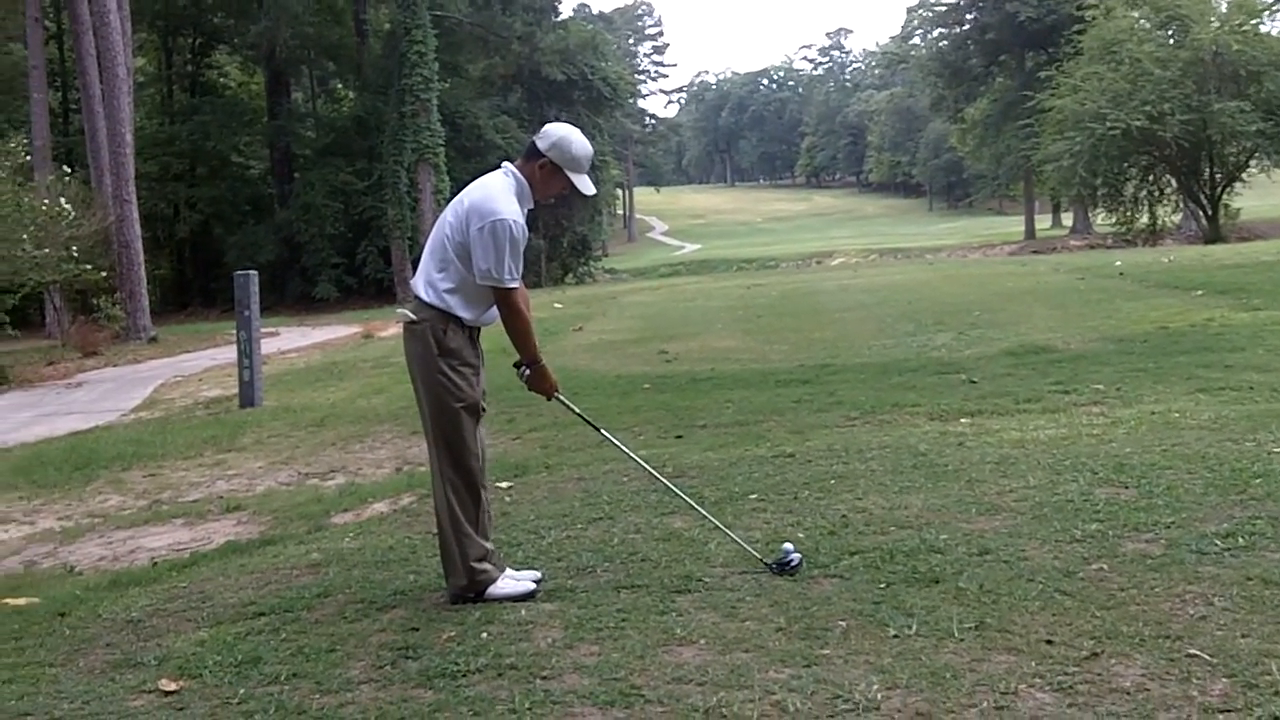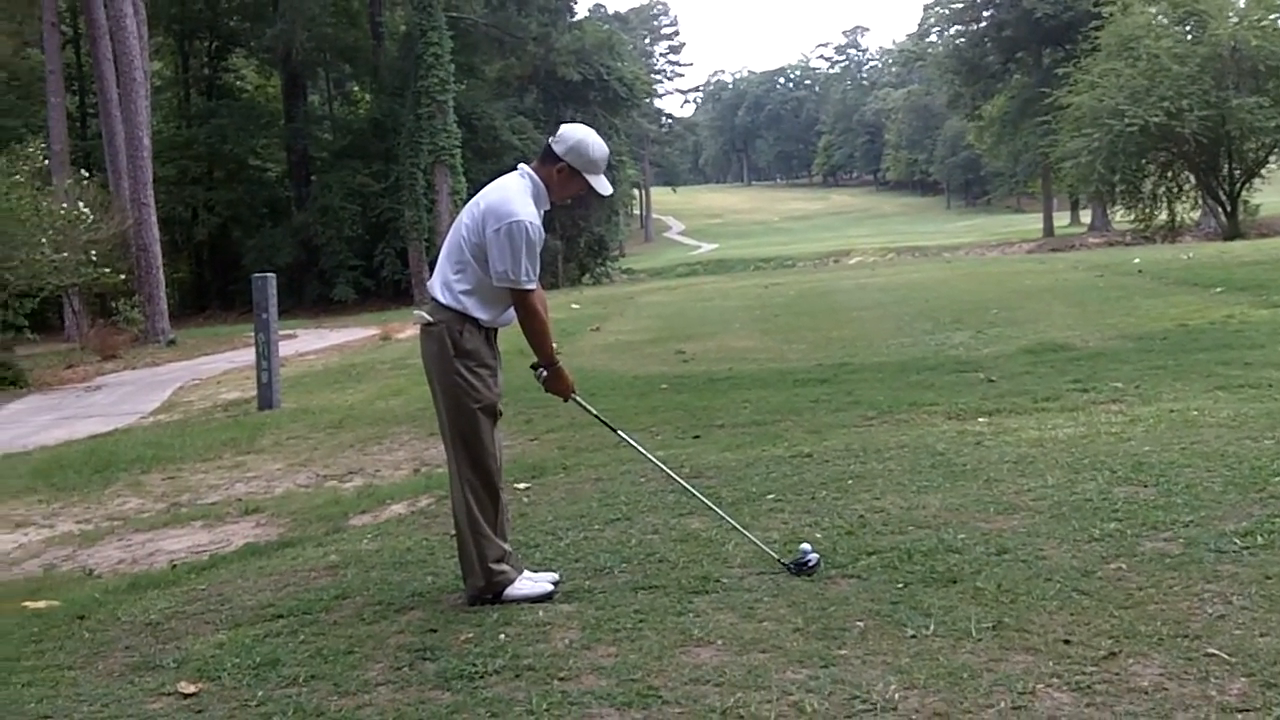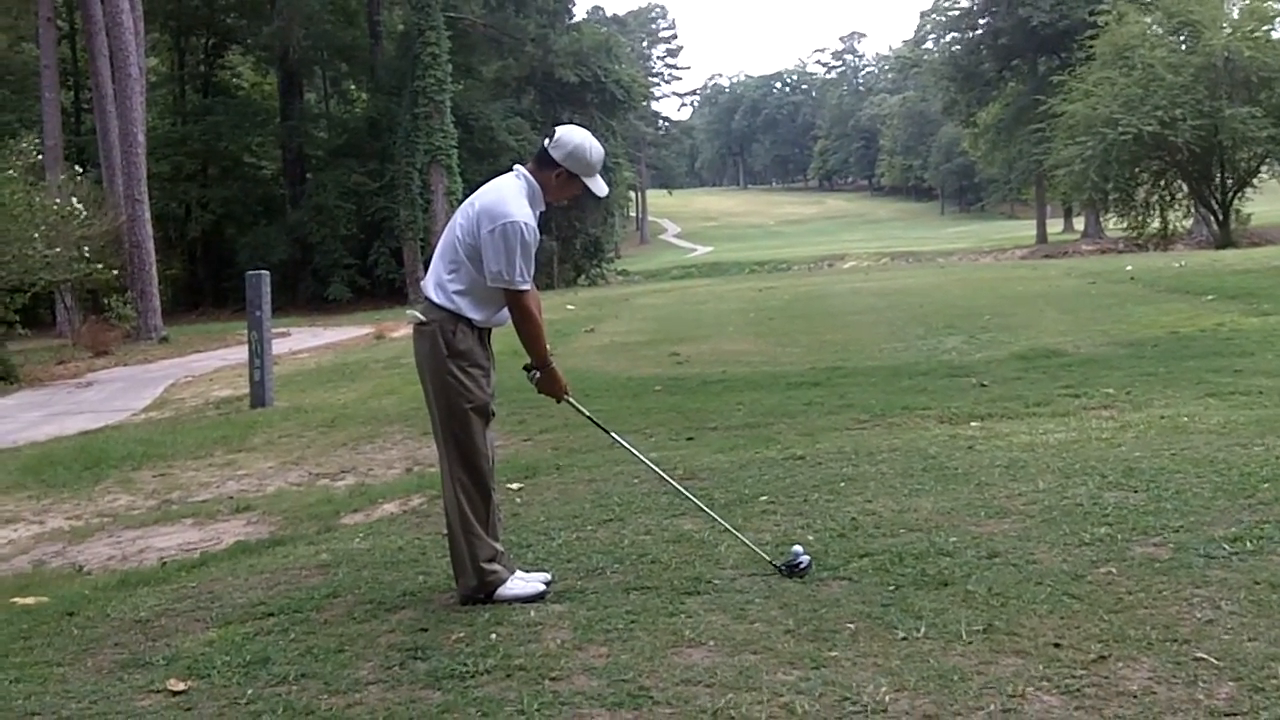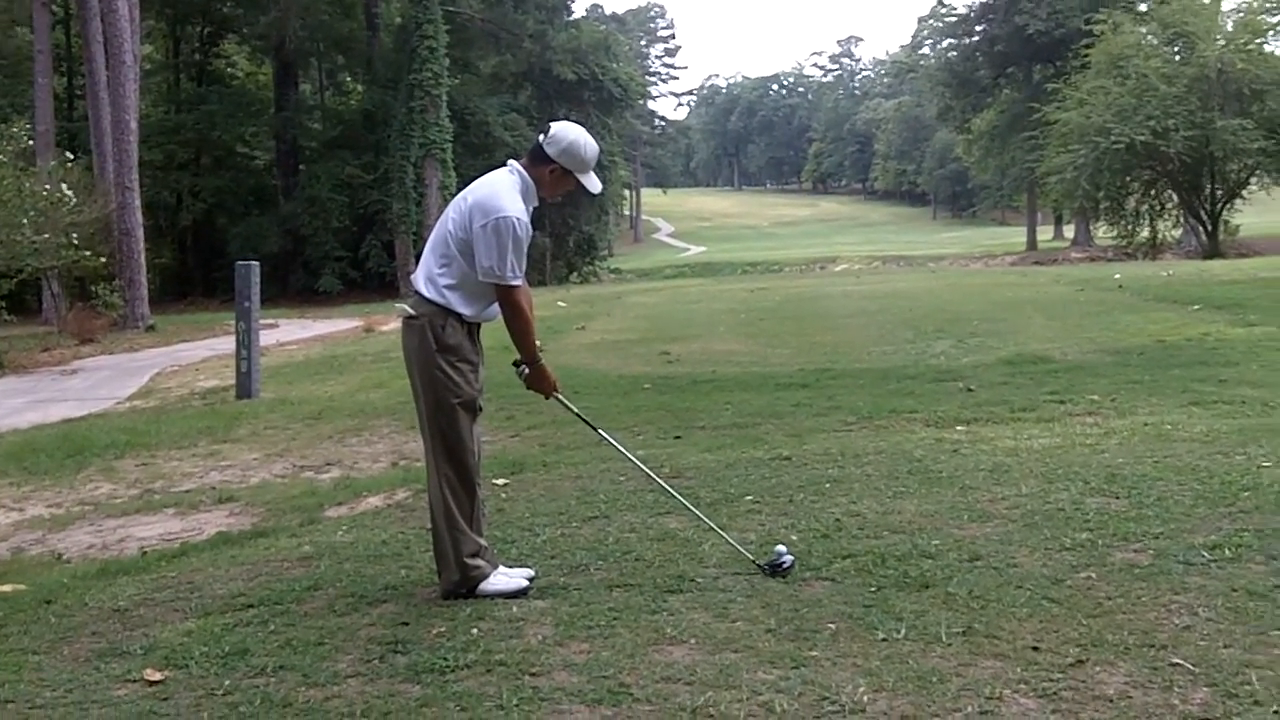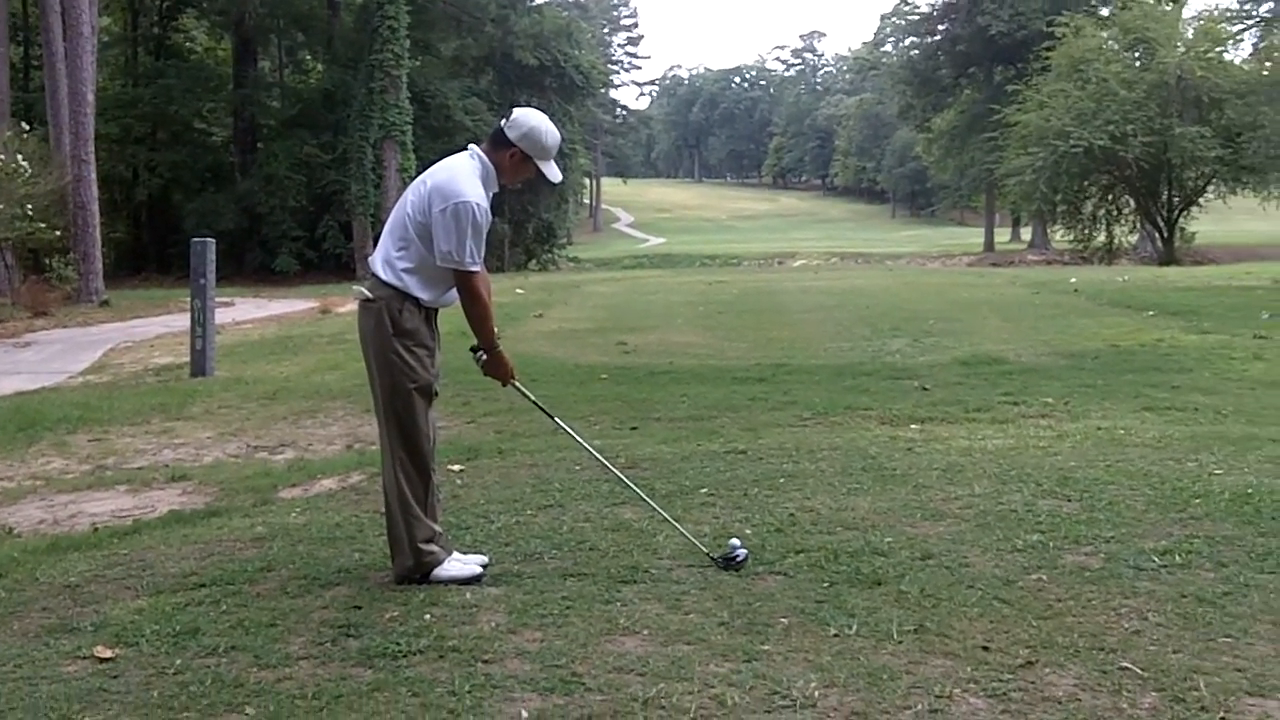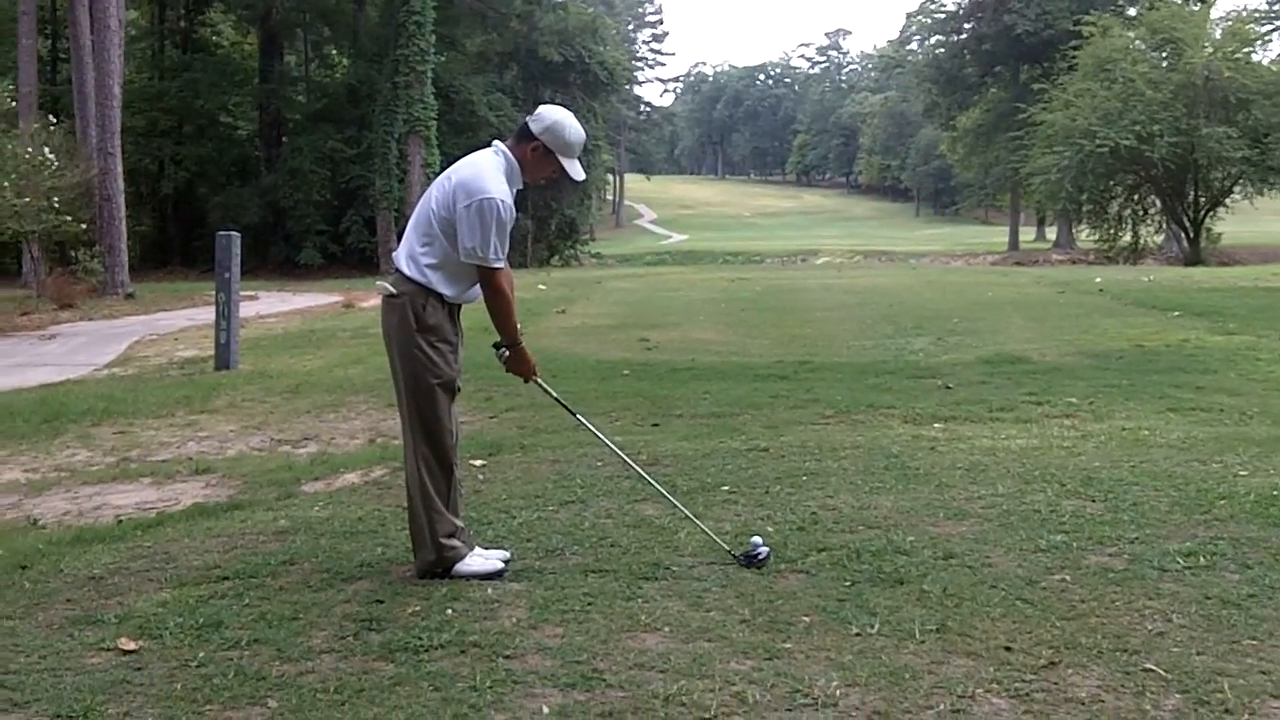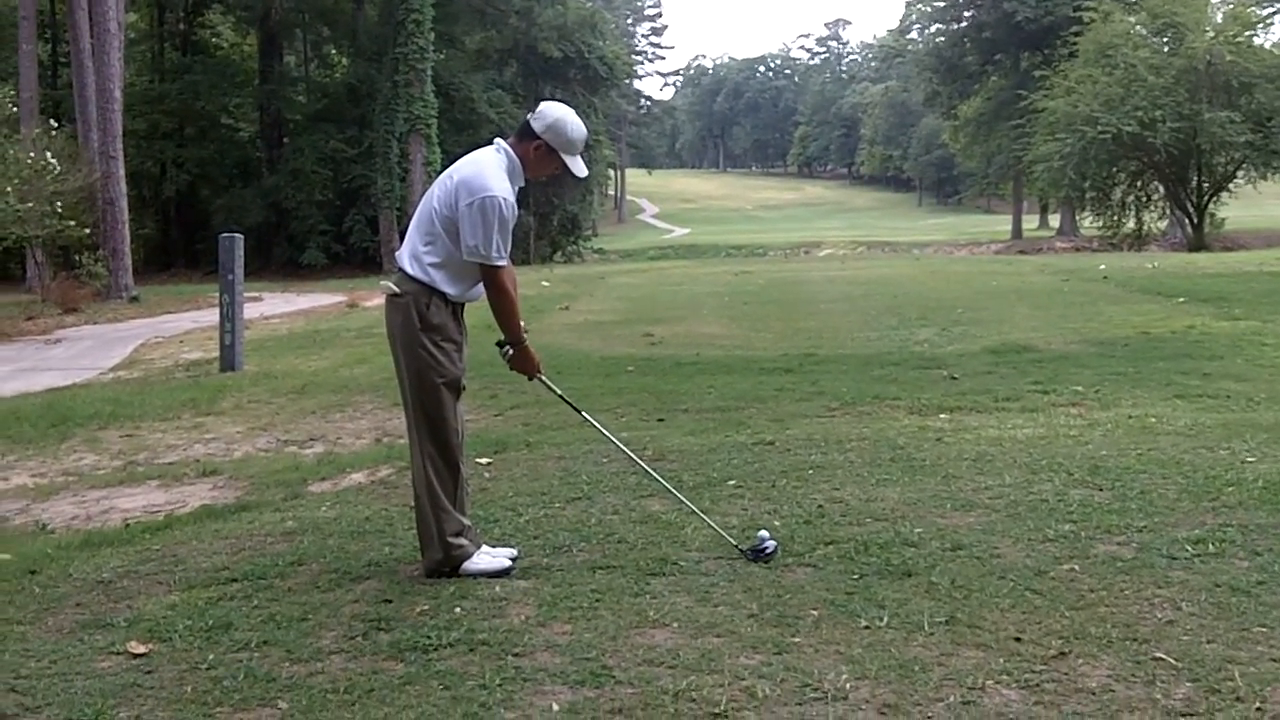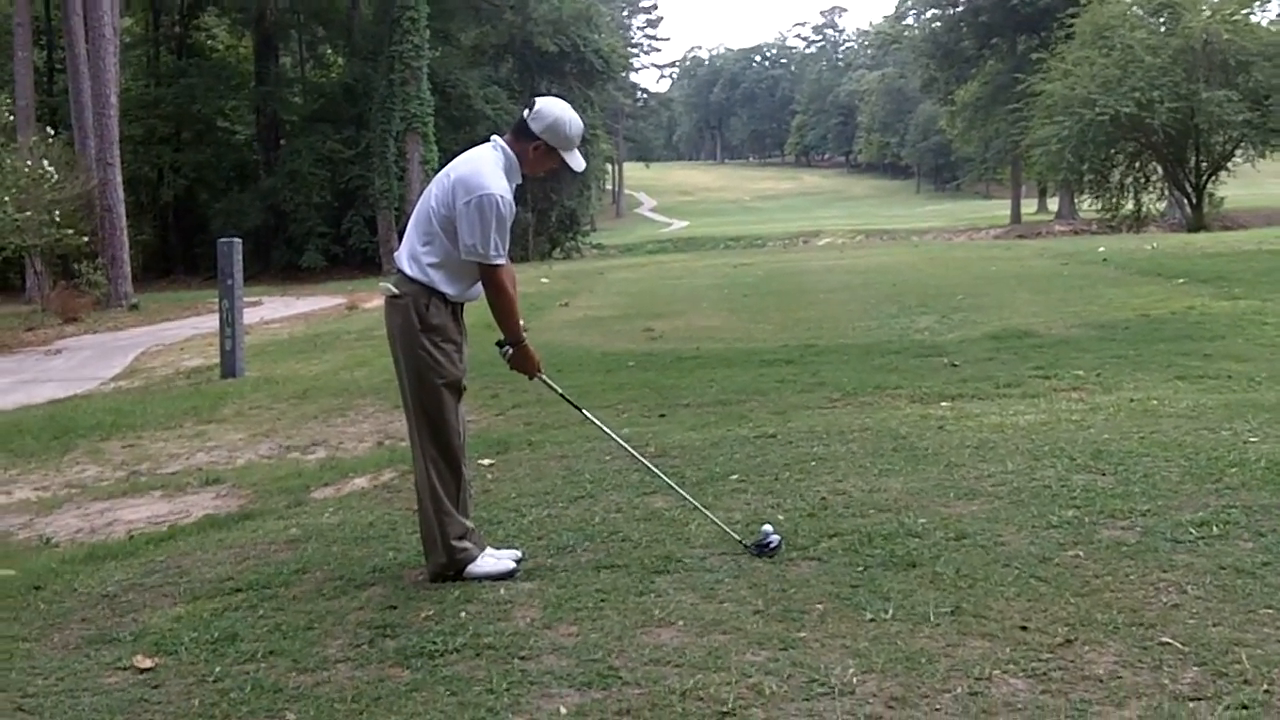
dt=0.2s
person 1, frame 1
left shoulder: (501, 189)
right shoulder: (501, 213)
left elbow: (513, 288)
right elbow: (509, 301)
left wrist: (531, 355)
right wrist: (536, 366)
left hip: (453, 329)
right hip: (442, 332)
left knee: (469, 454)
right knee: (459, 458)
left ankle: (482, 563)
right ankle: (471, 576)
person 1, frame 2
left shoulder: (517, 190)
right shoulder: (518, 214)
left elbow: (530, 289)
right elbow: (526, 303)
left wrist: (548, 354)
right wrist: (553, 366)
left hip: (469, 330)
right hip: (458, 334)
left knee: (484, 456)
right knee: (476, 459)
left ankle: (499, 565)
right ankle: (489, 578)
person 1, frame 3
left shoulder: (513, 191)
right shoulder: (513, 216)
left elbow: (524, 290)
right elbow: (520, 303)
left wrist: (542, 355)
right wrist: (546, 368)
left hip: (463, 330)
right hip: (451, 334)
left knee: (476, 457)
right knee: (468, 459)
left ankle: (491, 565)
right ankle: (481, 578)
person 1, frame 4
left shoulder: (506, 186)
right shoulder: (506, 211)
left elbow: (516, 285)
right elbow: (510, 299)
left wrist: (532, 350)
right wrist: (535, 365)
left hip: (452, 325)
right hip: (440, 329)
left knee: (463, 452)
right knee: (455, 454)
left ankle: (474, 560)
right ankle: (465, 573)
person 1, frame 5
left shoulder: (466, 170)
right shoulder: (465, 196)
left elbow: (474, 271)
right elbow: (469, 284)
left wrist: (489, 337)
right wrist: (493, 351)
left hip: (410, 309)
right hip: (397, 312)
left knee: (418, 437)
right knee: (410, 439)
left ankle: (428, 546)
right ankle: (418, 557)
person 1, frame 6
left shoulder: (490, 166)
right shoulder: (490, 192)
left elbow: (498, 268)
right elbow: (491, 280)
left wrist: (512, 334)
right wrist: (515, 347)
left hip: (432, 304)
right hip: (419, 307)
left knee: (439, 432)
right knee: (432, 434)
left ankle: (450, 541)
right ankle: (441, 552)
person 1, frame 7
left shoulder: (492, 164)
right shoulder: (491, 190)
left elbow: (500, 266)
right elbow: (494, 278)
left wrist: (516, 331)
right wrist: (519, 345)
left hip: (436, 303)
right hip: (424, 307)
left knee: (445, 430)
right knee: (438, 433)
left ankle: (457, 539)
right ankle: (448, 550)
person 1, frame 8
left shoulder: (489, 162)
right shoulder: (488, 188)
left elbow: (499, 264)
right elbow: (493, 277)
left wrist: (516, 329)
right wrist: (519, 344)
left hip: (435, 304)
right hip: (423, 308)
left knee: (447, 432)
right knee: (439, 435)
left ankle: (460, 542)
right ankle: (451, 555)
